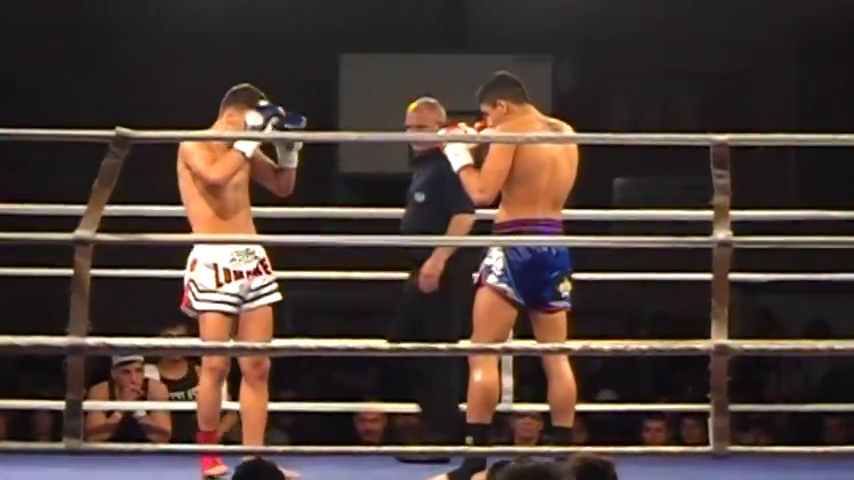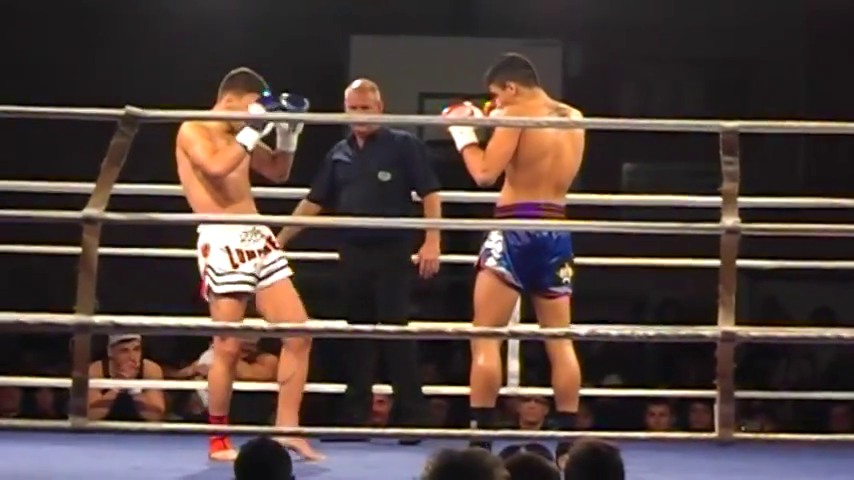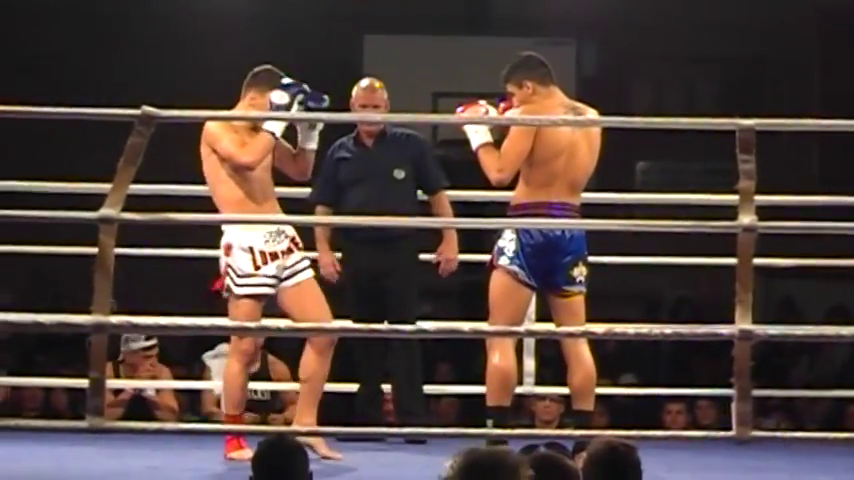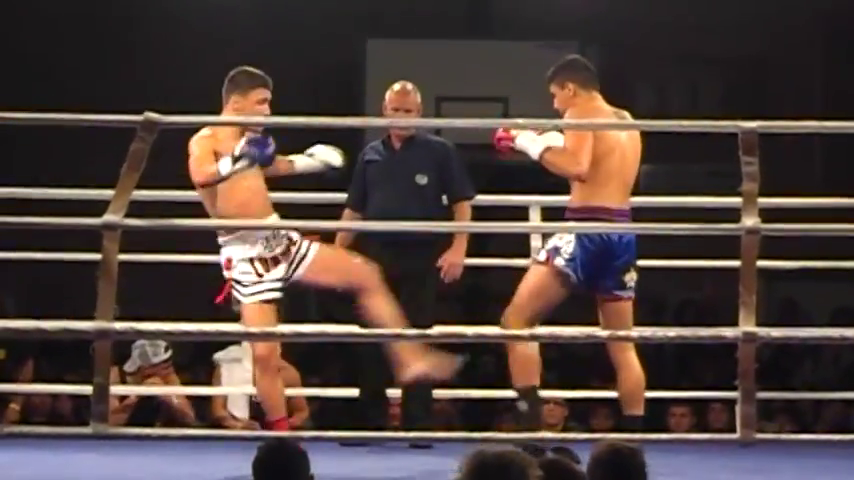
dt=0.7s
person 1, frame 1
left shoulder: (511, 129)
right shoulder: (564, 133)
left elbow: (483, 192)
left wrist: (457, 148)
right wrist: (484, 140)
left hip: (515, 247)
right hip: (553, 247)
left knee: (483, 356)
right knee: (556, 357)
person 1, frame 2
left shoulder: (516, 114)
right shoulder: (574, 119)
left elbow: (485, 173)
left wrist: (463, 129)
right wrist: (493, 122)
left hip: (516, 231)
right hip: (556, 232)
left knee: (485, 339)
right knee: (560, 342)
left ankle: (480, 442)
person 1, frame 3
left shoulder: (532, 115)
right shoulder: (591, 119)
left elbow: (500, 173)
left wrist: (478, 130)
left hip: (529, 229)
right hip: (570, 231)
left knee: (500, 339)
right knee: (575, 341)
person 1, frame 4
left shoulder: (580, 116)
right shoulder: (627, 123)
left elbow: (576, 168)
left wrist: (529, 142)
right wrist: (553, 140)
left hip: (583, 232)
right hip: (620, 235)
left knee: (516, 319)
right knee: (621, 346)
left ankle: (530, 425)
person 2, frame 1
left shoulder: (243, 149)
right shoulder: (193, 146)
left elbow: (282, 186)
right elbow: (215, 176)
left wrist: (288, 146)
right wrist: (252, 139)
left hip: (252, 260)
right hip: (212, 262)
left knee: (257, 367)
right knee: (215, 364)
person 2, frame 2
left shoulder: (239, 135)
right shoulder: (193, 131)
left elbow: (278, 172)
right elbow: (216, 168)
left wrist: (287, 131)
right wrist: (255, 129)
left hip: (259, 238)
right hip: (222, 244)
left knee: (298, 336)
right knee: (228, 347)
left ankle: (286, 427)
right ankle: (219, 440)
person 2, frame 3
left shoulder: (262, 131)
right shoulder: (217, 128)
left elbow: (300, 169)
right elbow: (247, 159)
left wrist: (307, 124)
right wrist: (277, 121)
left hip: (284, 240)
right hip: (245, 244)
left knee: (324, 332)
right knee: (245, 346)
left ankle: (303, 423)
right ankle: (234, 439)
person 2, frame 4
left shoulder: (243, 137)
right shoulder: (204, 141)
right elbow: (200, 177)
left wrist: (311, 160)
right wrist: (235, 161)
left hip: (280, 239)
right hip: (244, 256)
left knee: (366, 276)
right knee: (265, 355)
left ankle: (412, 362)
person 3, frame 1
left shoulder: (450, 164)
right shoulder: (423, 166)
left elbow: (465, 216)
left wrist: (438, 259)
left hip: (444, 272)
right hip: (421, 272)
left knee: (440, 353)
right knee: (401, 345)
left ankle: (444, 437)
right ankle: (435, 424)
person 3, frame 2
left shoulder: (404, 145)
right shoulder: (339, 153)
left elbow: (430, 194)
right elbow: (314, 202)
left wrist: (432, 242)
right wrist: (279, 240)
left hip: (392, 252)
right hip: (354, 253)
right knee: (357, 334)
left ankle: (413, 416)
right ankle: (355, 417)
person 3, frame 3
left shoulder: (410, 144)
right shoulder: (339, 151)
left elbow: (437, 193)
right elbow: (324, 206)
left wrist: (449, 238)
right wrist: (323, 249)
left hip: (400, 249)
right hip: (357, 252)
right knee: (363, 334)
left ankle: (412, 419)
right ankle: (367, 418)
person 3, frame 4
left shoulder: (439, 151)
right shoulder: (370, 154)
left elbow: (462, 202)
right elbow: (354, 209)
left wrist: (458, 247)
right wrist: (337, 251)
left hip: (420, 255)
right hip: (377, 255)
right knee: (371, 338)
left ankle: (417, 423)
right ankle: (370, 421)
